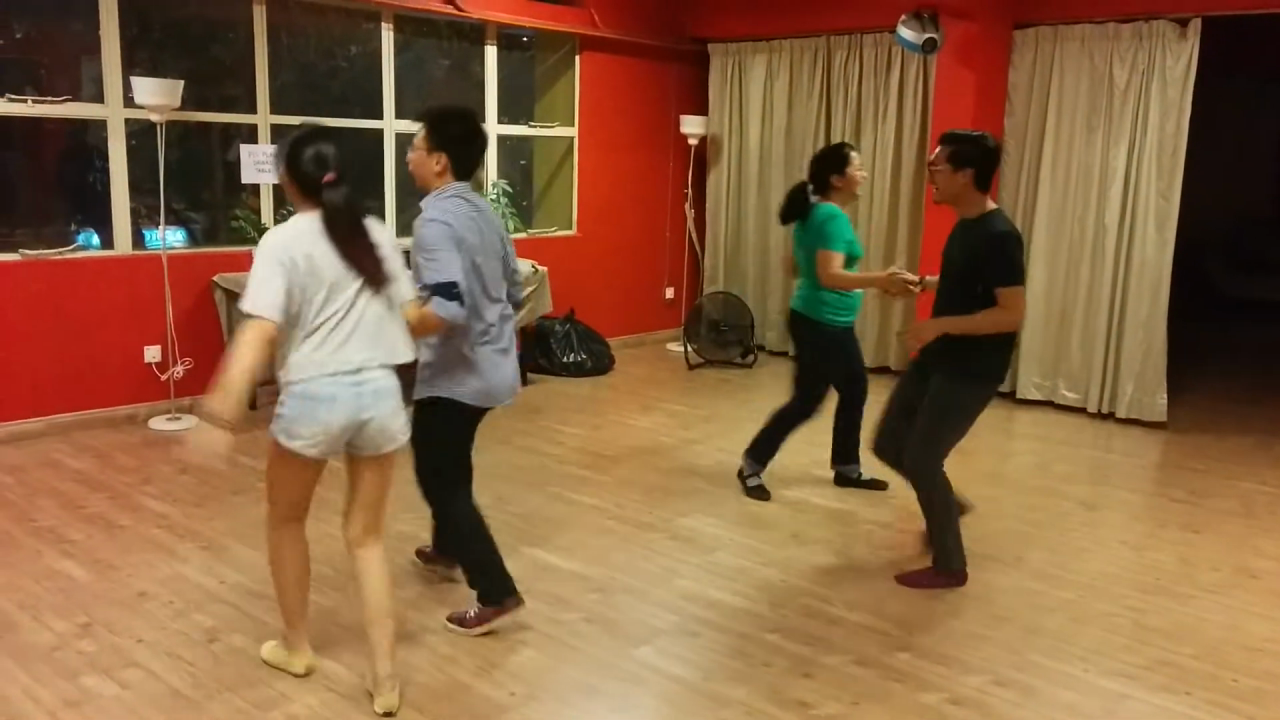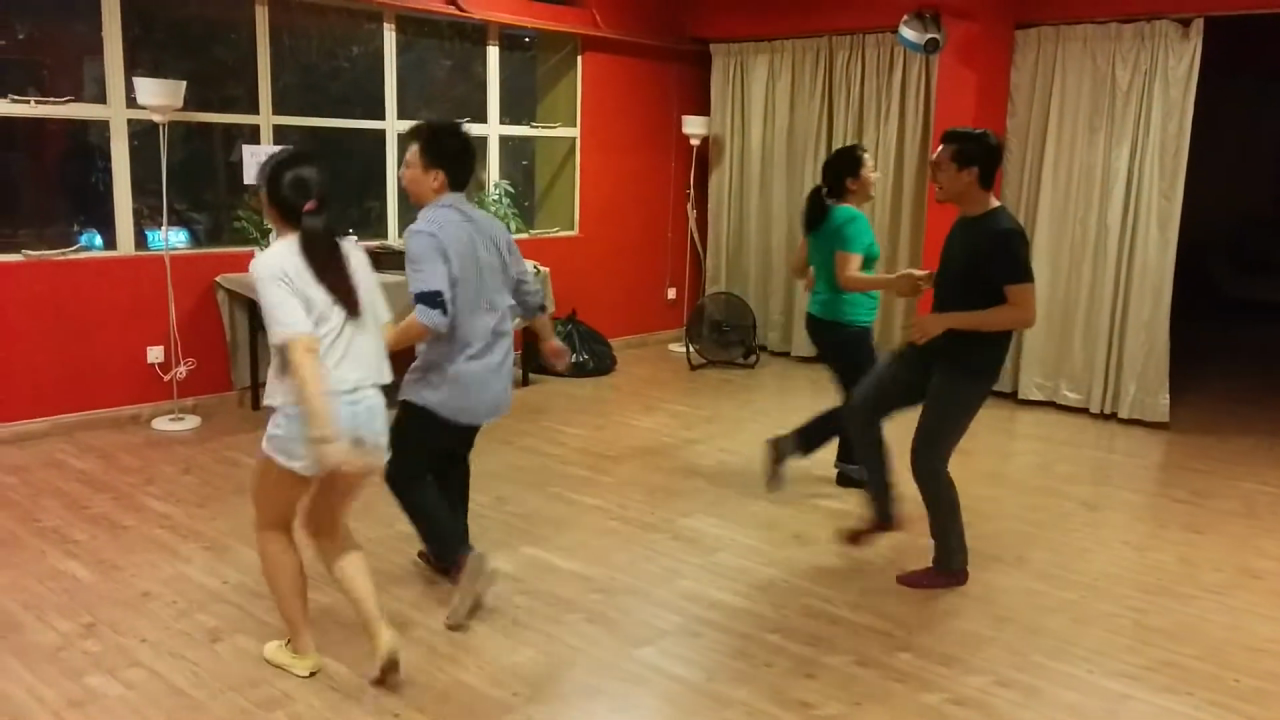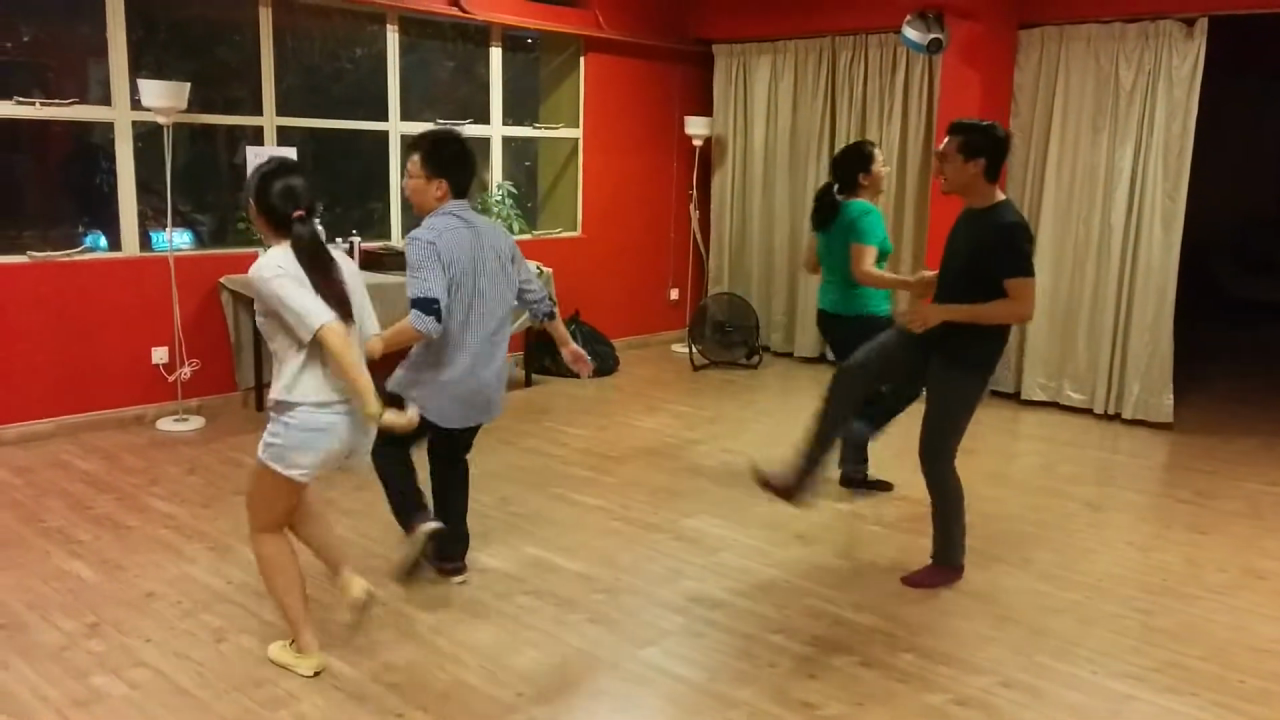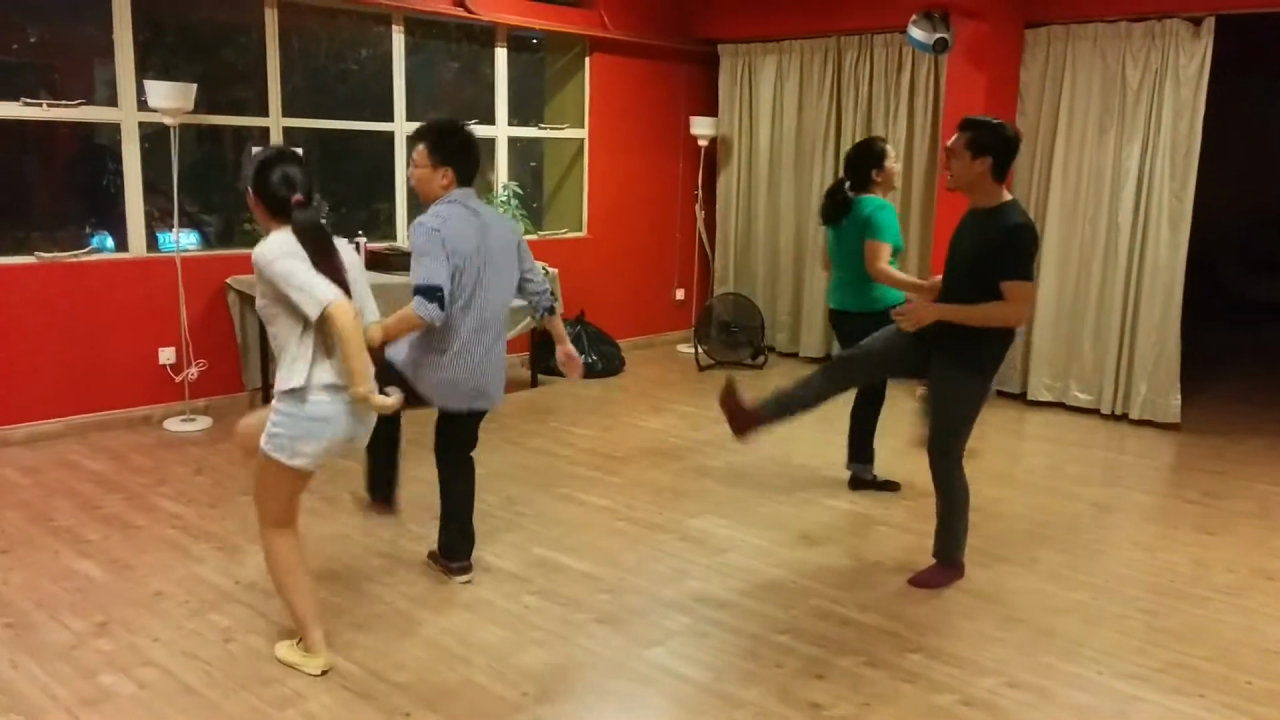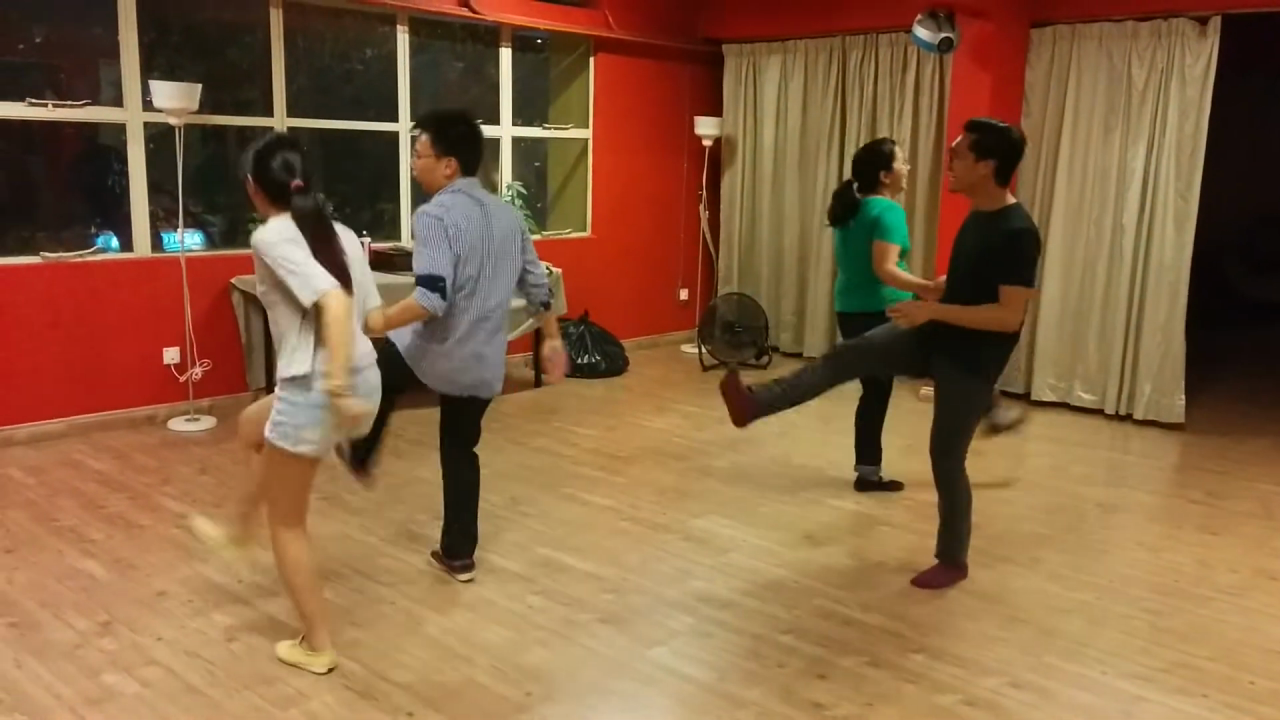
dt=0.1s
person 1, frame 1
left shoulder: (283, 242)
right shoulder: (375, 235)
left elbow: (259, 329)
right elbow: (411, 318)
left wrist: (219, 413)
left hip: (316, 399)
right hip: (381, 396)
left knee: (285, 520)
right knee: (366, 537)
left ankle: (295, 646)
person 1, frame 2
left shoulder: (270, 266)
right shoulder: (351, 256)
left elbow: (301, 350)
right elbow: (382, 335)
left wrist: (327, 437)
left hip: (309, 418)
right hip: (367, 412)
left knee: (272, 524)
right knee: (326, 528)
left ankle: (301, 647)
right ankle: (381, 633)
person 1, frame 3
left shoulder: (267, 271)
right shoulder: (335, 261)
left elbow: (333, 335)
right elbow: (366, 340)
left wrist: (373, 409)
left hip: (307, 421)
right hip: (351, 419)
left knee: (264, 525)
right knee: (288, 501)
left ankle: (305, 648)
right ankle: (348, 581)
person 1, frame 4
left shoulder: (272, 252)
right shoulder: (338, 246)
left elbow: (339, 313)
right elbow: (367, 324)
left wrist: (365, 390)
left hip: (313, 407)
right hip: (349, 405)
left knee: (275, 523)
right knee: (252, 430)
left ankle: (312, 646)
person 1, frame 5
left shoulder: (272, 238)
right shoulder: (338, 234)
left elbow: (335, 303)
right elbow: (371, 313)
left wrist: (336, 389)
left hip: (314, 394)
right hip: (365, 382)
left knee: (287, 522)
right knee: (256, 426)
left ankle: (316, 646)
right ankle: (238, 529)
person 2, frame 1
left shoulder: (436, 221)
right shoulder: (484, 212)
left elbow: (446, 308)
right elbow: (512, 287)
right wrist: (499, 321)
left hip: (458, 371)
right hip: (492, 364)
left knee: (439, 480)
right knee: (450, 459)
left ankle: (498, 596)
right ankle: (447, 548)
person 2, frame 2
left shoulder: (425, 233)
right shoulder: (490, 227)
left elbow: (433, 318)
right elbow: (528, 291)
left wrist: (386, 340)
right wrist: (547, 339)
left hip: (446, 379)
right hip: (490, 375)
left knee: (404, 469)
right knee: (450, 462)
left ankle: (461, 558)
right ankle: (449, 556)
person 2, frame 3
left shoulder: (426, 239)
right shoulder: (496, 234)
left elbow: (427, 321)
right elbow: (535, 296)
left wrist: (380, 344)
right wrist: (566, 344)
left hip: (436, 382)
right hip: (487, 385)
left knee: (388, 446)
right knee: (451, 459)
left ankle: (420, 522)
right ankle: (450, 555)
person 2, frame 4
left shoulder: (432, 226)
right shoulder: (504, 224)
left elbow: (429, 309)
right elbow: (537, 290)
left wrist: (380, 332)
right wrist: (561, 341)
left hip: (435, 365)
right hip: (485, 373)
right knee: (456, 455)
left ankle: (382, 494)
right ankle: (455, 554)
person 2, frame 5
left shoulder: (434, 215)
right shoulder: (509, 215)
left elbow: (430, 299)
right elbow: (536, 287)
left wrist: (376, 322)
right wrist: (551, 337)
left hip: (433, 353)
right hip: (486, 364)
left knee: (378, 379)
right knee: (461, 450)
left ankle: (361, 457)
right ankle: (459, 554)
person 3, frame 1
left shoulder: (999, 235)
right shoulder: (964, 225)
left elbow: (1014, 314)
left wrist: (939, 325)
right wrist: (928, 283)
left hip: (971, 370)
right hip: (936, 357)
left knee: (922, 459)
right knee: (887, 444)
left ankle: (950, 565)
right ankle: (950, 505)
person 3, frame 2
left shoulder: (1004, 234)
right shoulder: (965, 222)
left elbow: (1023, 312)
left wrist: (946, 321)
right wrist: (927, 280)
left hip: (969, 367)
right hip: (931, 350)
left knee: (927, 458)
right knee: (861, 407)
left ankle: (950, 565)
right ankle: (883, 512)
person 3, frame 3
left shoulder: (1010, 226)
right shoulder: (968, 215)
left elbow: (1024, 305)
left wrist: (945, 311)
right wrist: (929, 284)
left hip: (966, 357)
right hip: (928, 335)
left knee: (935, 455)
right knee: (849, 378)
left ankle: (948, 561)
right ankle: (799, 479)
person 3, frame 4
left shoulder: (1015, 229)
right shoulder: (975, 214)
left elbow: (1017, 310)
left wrist: (938, 312)
right wrist: (932, 291)
left hip: (969, 359)
right hip: (930, 335)
left knee: (944, 457)
right knee: (847, 363)
left ankle: (949, 561)
right ankle: (754, 417)
person 3, frame 5
left shoulder: (1017, 233)
right shoulder: (979, 216)
left elbow: (1009, 316)
left wrist: (932, 311)
right wrist: (935, 302)
left hip: (971, 360)
right hip: (932, 337)
left knee: (946, 457)
right knee: (846, 356)
left ankle: (952, 561)
right ankle: (753, 403)
person 4, frame 1
left shoulder: (812, 212)
right shoulder: (834, 217)
left elbow: (794, 266)
right elbow: (829, 277)
right wrist: (879, 280)
left hip: (824, 321)
right hip: (822, 324)
left knee: (855, 389)
right knee: (807, 402)
left ankle: (847, 468)
right ankle: (752, 466)
person 4, frame 2
left shoulder: (826, 216)
right shoulder: (853, 219)
left elbow: (798, 268)
right elbow: (847, 278)
right wrist: (892, 282)
left hip: (827, 319)
right hip: (843, 325)
left ankle: (849, 468)
right ankle: (789, 445)
person 4, frame 3
left shoulder: (830, 213)
right shoulder: (866, 214)
left elbow: (810, 265)
right elbow: (862, 272)
right wrist: (907, 283)
left hip: (832, 315)
right hip: (862, 318)
right knee: (906, 385)
left ankle: (854, 469)
right ankle: (856, 433)
person 4, frame 4
left shoulder: (841, 209)
right shoulder: (880, 210)
left elbow: (829, 263)
right elbow: (878, 269)
right wrist: (924, 287)
left hip: (843, 312)
right hip: (877, 313)
left knee: (871, 389)
left ankle: (861, 469)
person 4, frame 5
left shoulder: (852, 210)
right shoulder: (888, 210)
right elbow: (886, 271)
right wrist: (933, 288)
left hip: (853, 315)
right hip: (884, 313)
left knee: (876, 390)
left ankle: (868, 472)
